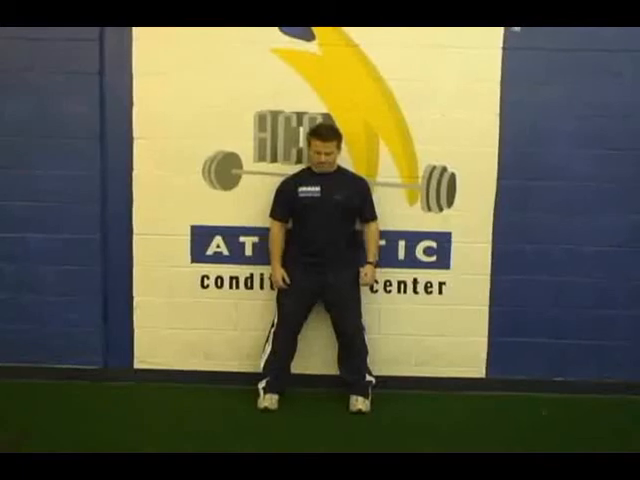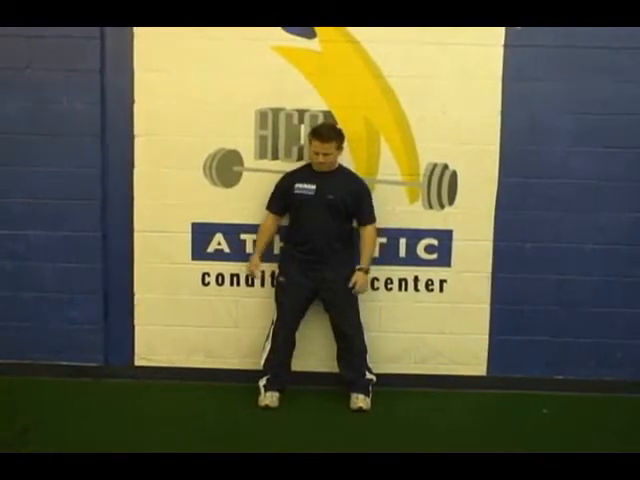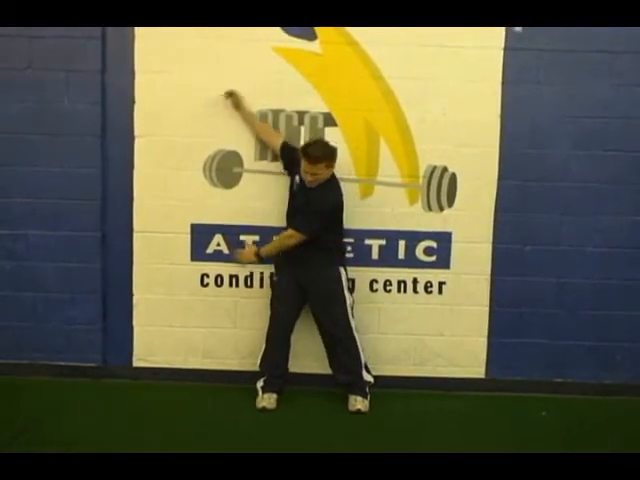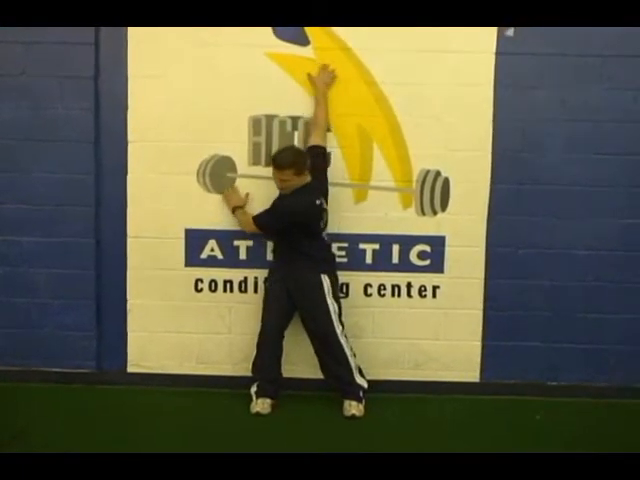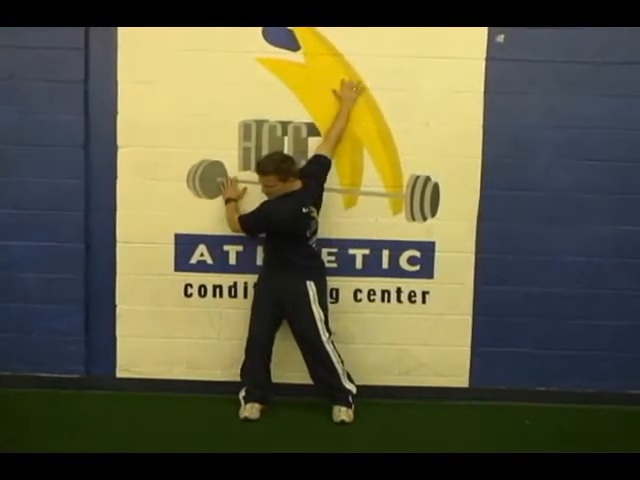
dt=1s
person 1, frame 1
left shoulder: (356, 185)
right shoulder: (292, 185)
left elbow: (370, 225)
right elbow: (278, 226)
left wrist: (370, 262)
right wrist: (276, 265)
left hip: (343, 273)
right hip: (299, 271)
left knee: (351, 332)
right knee: (285, 329)
left ankle: (360, 390)
right ankle: (271, 387)
person 1, frame 2
left shoulder: (354, 185)
right shoulder: (293, 179)
left elbow: (367, 229)
right elbow: (273, 217)
left wrist: (363, 269)
right wrist: (257, 253)
left hip: (339, 270)
right hip: (296, 267)
left knee: (349, 329)
right knee: (284, 326)
left ankle: (359, 387)
right ankle: (271, 385)
person 1, frame 3
left shoulder: (328, 198)
right shoulder: (300, 166)
left elbow: (292, 237)
right elbow: (272, 137)
left wrist: (257, 253)
right wrist: (241, 109)
left hip: (325, 268)
right hip: (291, 264)
left knee: (338, 328)
right knee: (279, 325)
left ankle: (358, 388)
right ankle: (270, 387)
person 1, frame 4
left shoulder: (291, 205)
right shoulder: (317, 171)
left elbow: (252, 225)
right elbow: (318, 131)
left wrist: (236, 206)
right wrist: (321, 91)
left hip: (313, 275)
right hip: (283, 271)
left knee: (328, 334)
right knee: (270, 331)
left ankle: (354, 392)
right ankle: (264, 391)
person 1, frame 5
left shoulder: (275, 211)
right shoulder: (312, 179)
left elbow: (236, 224)
right elbow: (330, 141)
left wrist: (231, 200)
right wrist: (346, 105)
left hip: (303, 282)
right hip: (272, 278)
left knee: (316, 340)
right knee: (258, 338)
left ankle: (343, 397)
right ankle: (254, 396)
